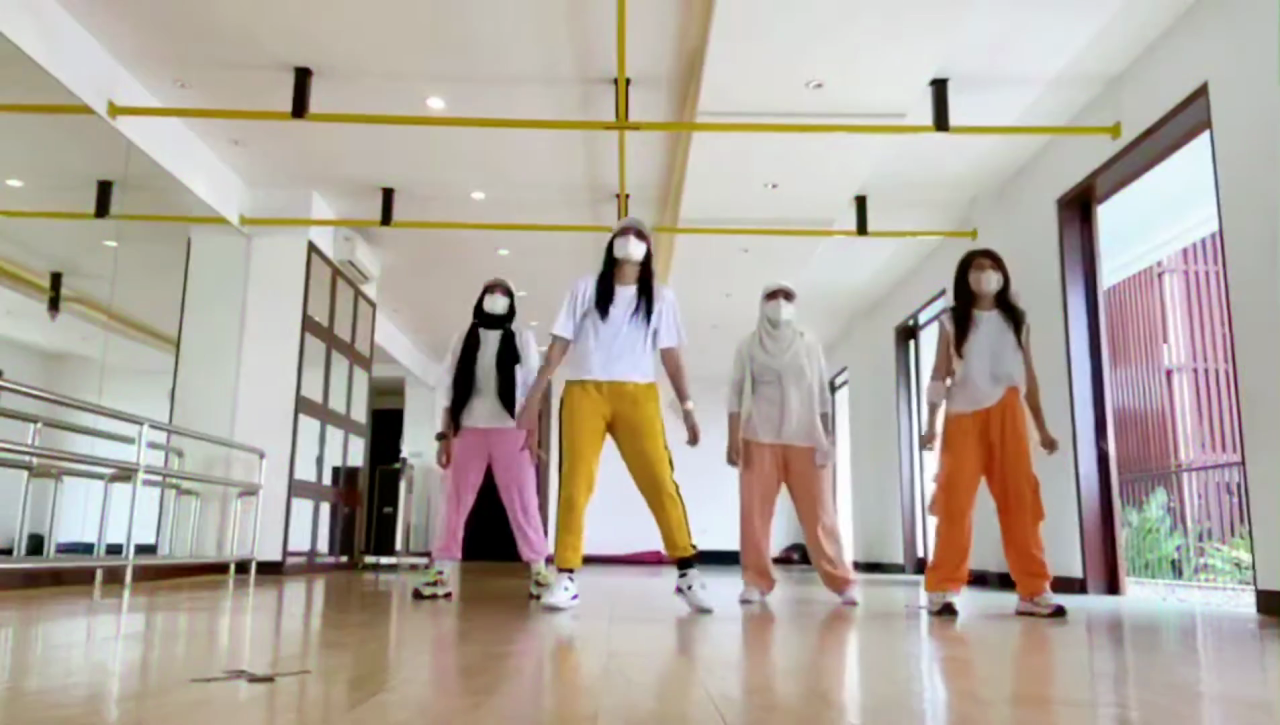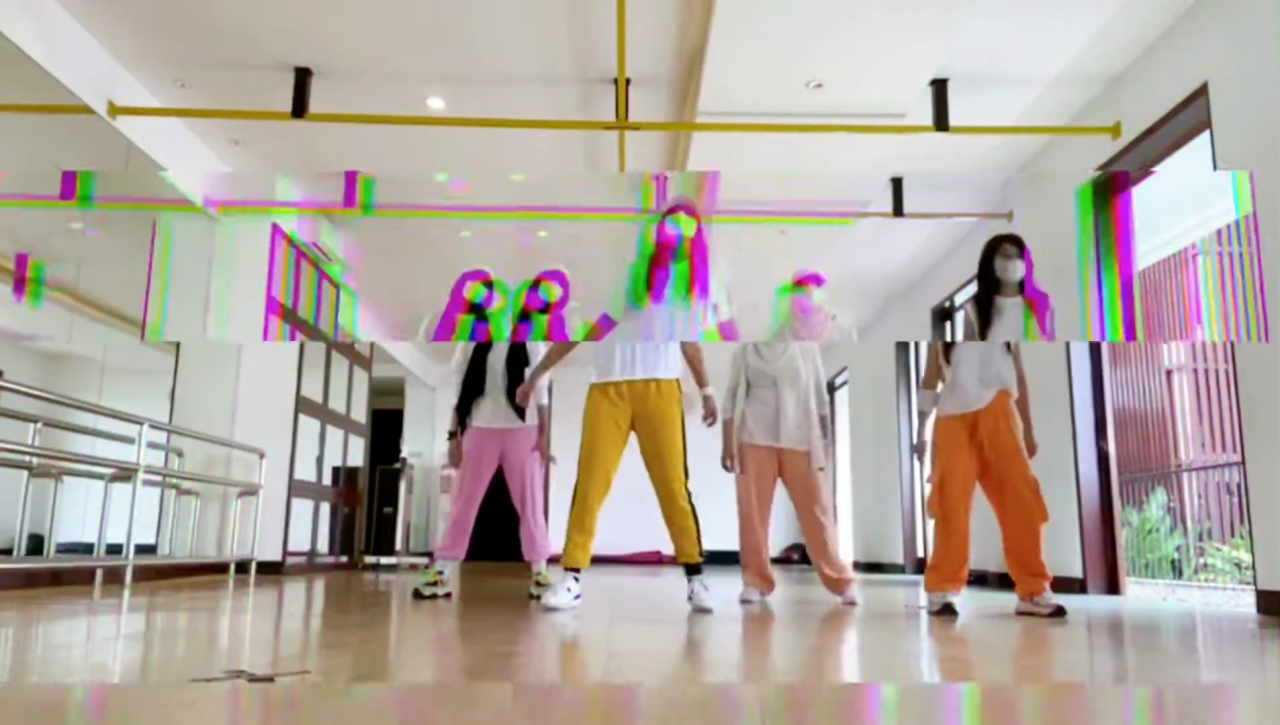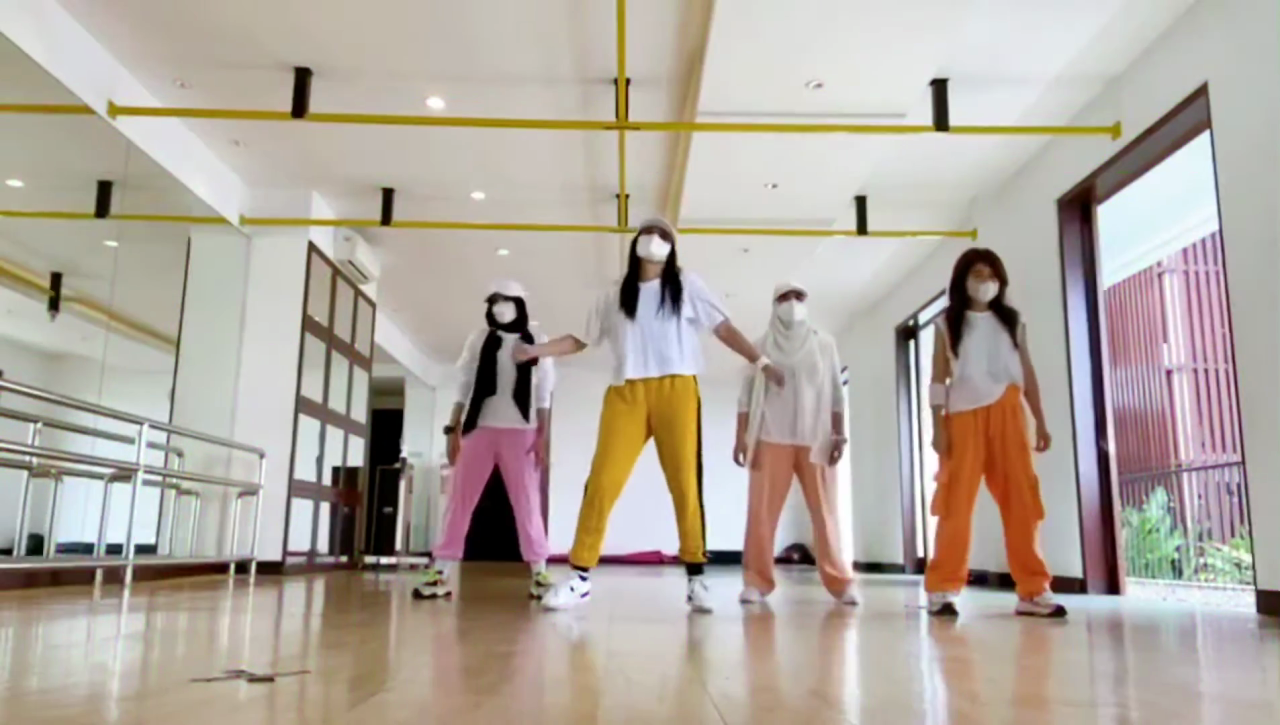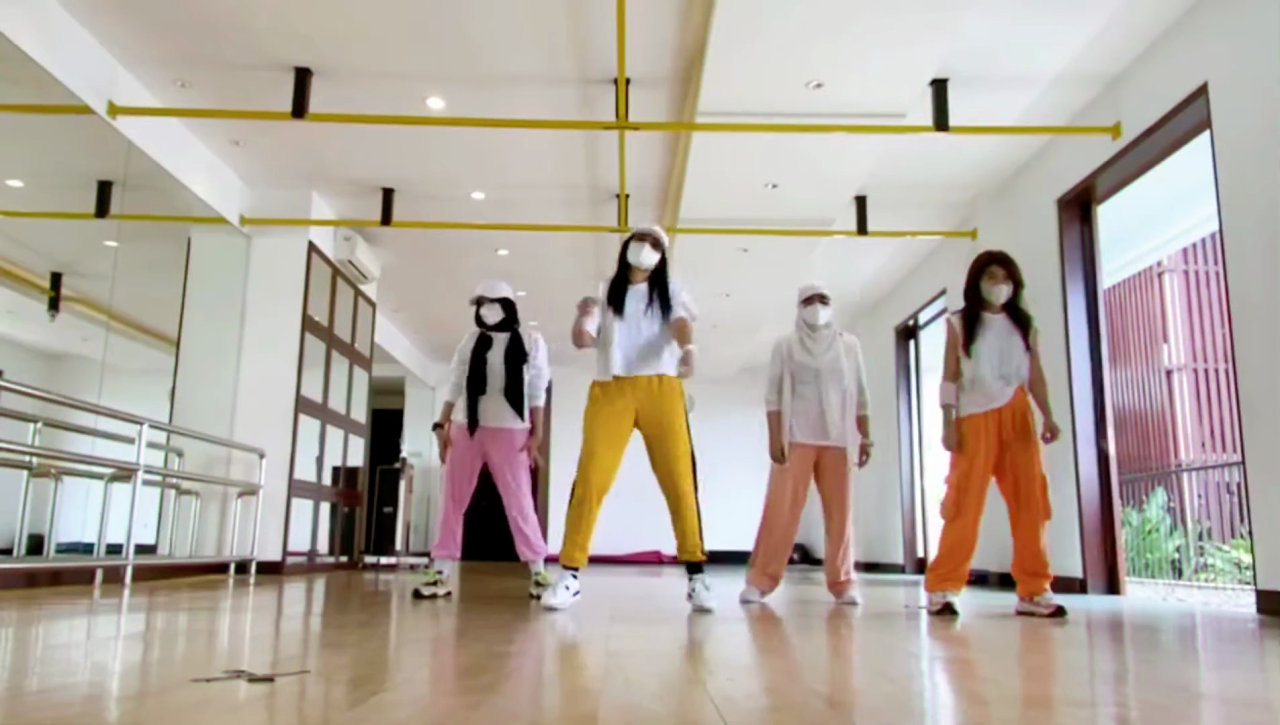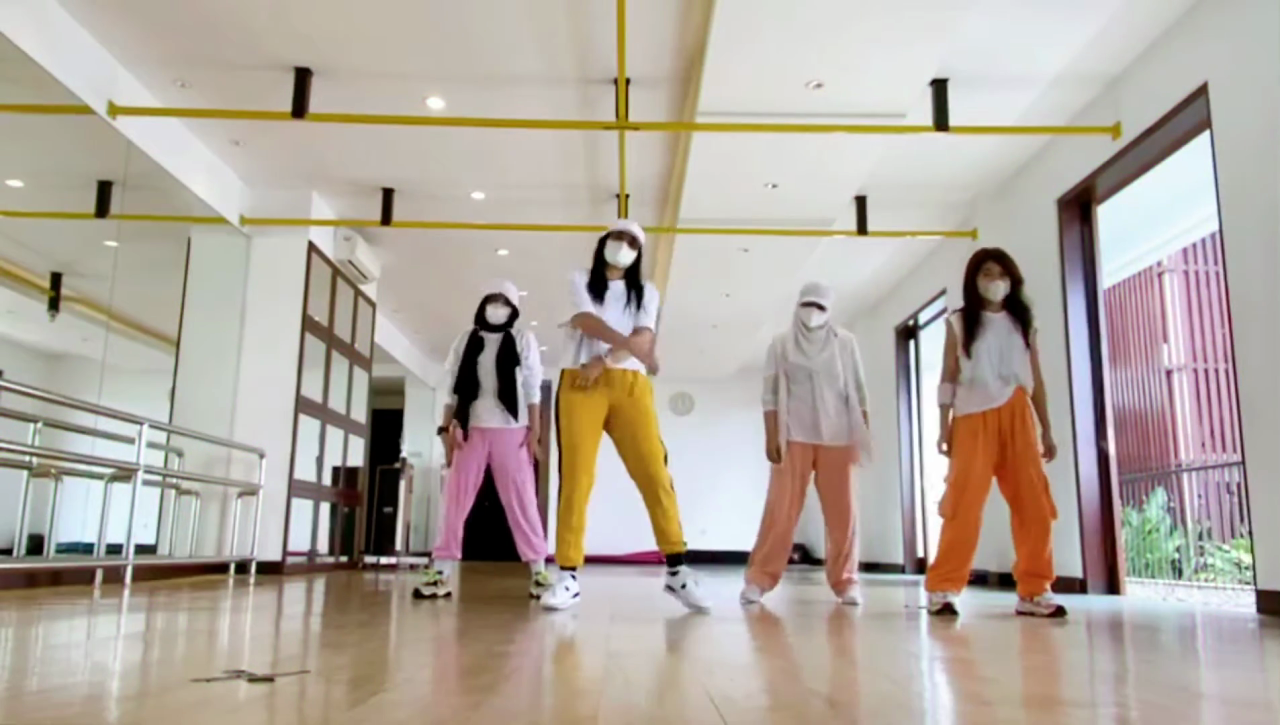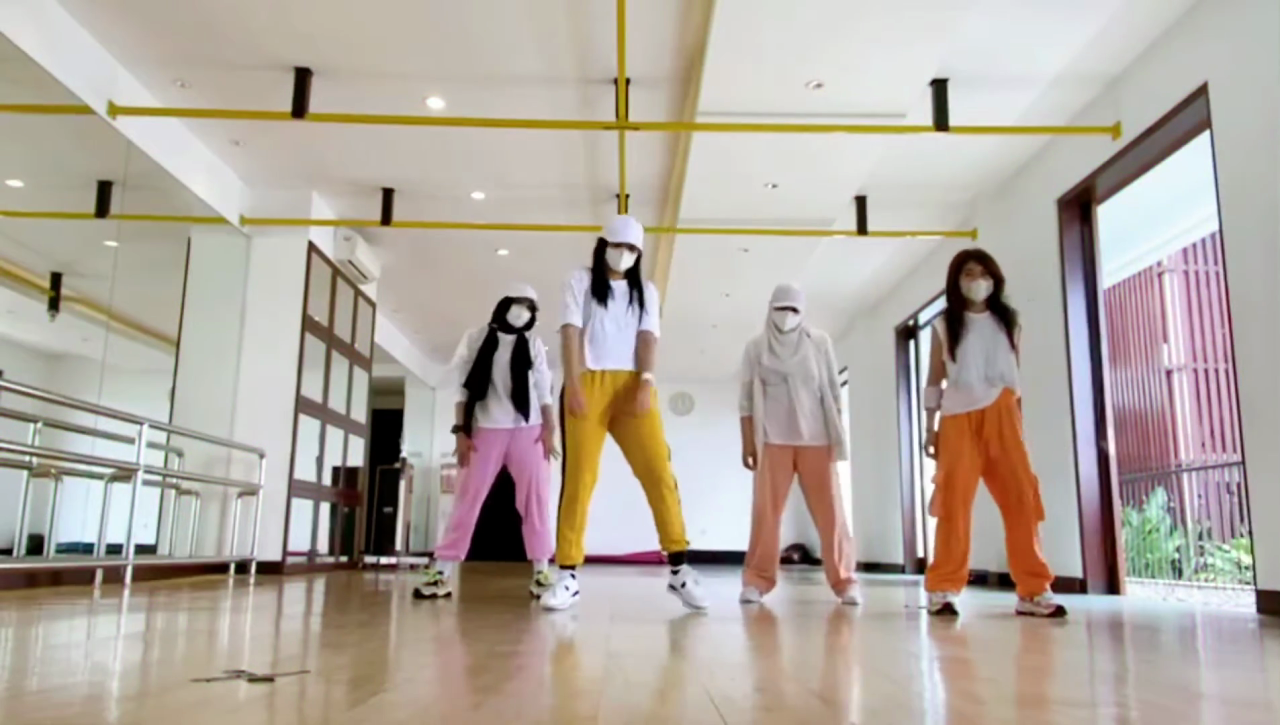
dt=0.3s
person 1, frame 1
left shoulder: (660, 296)
right shoulder: (585, 288)
left elbow: (669, 353)
right elbow: (560, 341)
left wrist: (687, 407)
right wrist: (535, 392)
left hip: (638, 395)
right hip: (586, 393)
left knee: (660, 481)
right knee: (575, 484)
left ankle: (687, 575)
right ankle: (566, 579)
person 1, frame 2
left shoulder: (674, 287)
left elbow: (688, 343)
right elbow: (569, 335)
left wrist: (707, 391)
right wrist: (536, 375)
left hip: (660, 392)
right hip: (607, 392)
left knee: (673, 485)
right knee: (590, 483)
left ankle: (695, 578)
right ankle: (571, 579)
person 1, frame 3
left shoulder: (687, 286)
right shoulder: (614, 295)
left elbow: (722, 327)
right elbow: (580, 339)
left wrist: (761, 362)
right wrist: (537, 350)
left hip: (676, 391)
right hip: (625, 394)
left knee: (685, 484)
right knee: (602, 482)
left ankle: (695, 579)
right ankle: (579, 576)
person 1, frame 4
left shoulder: (671, 289)
right shoulder: (605, 292)
left elbow: (682, 323)
right elbow: (580, 340)
left wrist: (687, 349)
right wrist: (583, 318)
left hip: (661, 389)
right hip: (609, 391)
left knee: (680, 483)
right knee: (590, 481)
left ankle: (696, 577)
right ankle: (569, 574)
person 1, frame 5
left shoulder: (646, 291)
right shoulder: (581, 280)
left elbow: (645, 335)
right elbow: (585, 322)
left wrist: (607, 358)
right wrist: (633, 349)
left hip: (629, 384)
right hip: (580, 385)
left knee: (654, 472)
right knee: (575, 478)
left ankle: (677, 569)
right ankle: (568, 576)
person 1, frame 6
left shoulder: (645, 289)
right shoulder: (580, 281)
left elbow: (648, 337)
right elbow: (570, 331)
left wrist: (645, 381)
right wrist: (573, 380)
left hip: (634, 387)
right hip: (588, 384)
left knee: (659, 473)
right knee: (578, 478)
left ankle: (680, 570)
right ankle: (567, 576)
person 2, frame 1
left shoulder: (1016, 321)
right shoulder: (952, 322)
left elbow: (1028, 377)
right elbow: (939, 376)
left wrist: (1042, 426)
right wrist: (930, 422)
left hip: (1008, 416)
right hip: (964, 417)
left knee: (1021, 499)
right knee: (955, 500)
left ankle: (1032, 589)
right ankle: (942, 587)
person 2, frame 2
left shoulder: (1017, 314)
left elbow: (1018, 376)
right elbow: (930, 380)
left wrist: (1028, 427)
right wrist: (921, 429)
left hip: (1000, 415)
right hip: (955, 419)
left knee: (1020, 500)
right knee: (951, 504)
left ankle: (1032, 590)
right ankle: (942, 588)
person 2, frame 3
left shoulder: (1012, 321)
right shoulder: (947, 323)
left elbow: (1026, 374)
right elbow: (938, 379)
left wrist: (1040, 421)
right wrist: (939, 426)
left hip: (1007, 414)
right hip: (964, 417)
left knee: (1022, 500)
right knee: (956, 502)
left ankle: (1033, 592)
right ankle: (942, 589)
person 2, frame 4
left shoulder: (1023, 324)
right shoulder: (959, 324)
left elbow: (1035, 375)
right elbow: (950, 378)
left wrist: (1048, 416)
right wrist: (948, 425)
left hip: (1017, 417)
right hip: (975, 418)
left knee: (1029, 502)
right knee: (964, 502)
left ankle: (1033, 590)
right ankle: (942, 587)
person 2, frame 5
left shoulder: (1024, 323)
right shoulder: (959, 323)
left elbow: (1035, 378)
right elbow: (948, 378)
left wrist: (1046, 429)
right wrist: (943, 426)
left hip: (1017, 417)
right hip: (973, 419)
left knee: (1034, 503)
right knee: (964, 502)
left ankle: (1034, 590)
right ankle: (943, 587)
person 2, frame 6
left shoulder: (1007, 322)
right shoulder: (944, 325)
left elbow: (1014, 377)
right elbow: (934, 380)
left wrist: (1019, 423)
right wrist: (929, 427)
left hip: (1002, 415)
right hip: (959, 420)
left knee: (1022, 499)
right knee: (954, 503)
left ankle: (1033, 590)
right ankle: (942, 588)
person 3, frame 1
left shoulder: (810, 346)
right shoulder: (748, 347)
left elbow: (823, 396)
right elbow: (736, 396)
left wrist: (827, 438)
right wrist: (733, 439)
left hip: (804, 439)
right hip: (759, 438)
left knee: (818, 510)
right knee: (755, 510)
left ankle: (839, 579)
right ankle: (756, 580)
person 3, frame 2
left shoulder: (807, 347)
right shoulder: (744, 352)
left elbow: (820, 396)
right elbow: (732, 401)
left wrist: (825, 441)
right wrist: (727, 443)
left hip: (801, 441)
right hip: (755, 441)
left knee: (815, 510)
right knee: (753, 511)
left ankle: (839, 580)
right ankle: (756, 581)
person 3, frame 3
left shoulder: (823, 343)
right shoulder: (762, 346)
left elbow: (835, 392)
right elbow: (748, 395)
left wrist: (838, 434)
right wrist: (741, 437)
left hip: (815, 439)
right hip: (771, 438)
left knee: (825, 511)
right knee: (761, 510)
left ankle: (840, 581)
right ankle: (757, 581)
person 3, frame 4
left shoulder: (848, 345)
right shoulder: (785, 346)
left elbow: (859, 394)
right elbow: (773, 395)
left wrist: (865, 437)
right wrist: (774, 437)
left hip: (838, 440)
right hip: (796, 438)
left knee: (840, 512)
right knee: (781, 509)
left ankle: (842, 581)
right ankle: (759, 579)
person 3, frame 5
left shoulder: (845, 342)
right shoulder: (780, 345)
left elbow: (858, 391)
right elbow: (770, 394)
left wrist: (866, 433)
right wrist: (771, 436)
left hip: (837, 439)
right hip: (793, 437)
left knee: (842, 511)
right knee: (781, 509)
left ankle: (844, 580)
right ankle: (759, 578)
person 3, frame 6
left shoulder: (819, 342)
right shoulder: (756, 348)
left elbow: (832, 390)
right elbow: (747, 398)
left wrist: (837, 433)
right wrist: (747, 440)
left hip: (815, 439)
right hip: (771, 440)
left knee: (829, 509)
right knee: (766, 510)
left ankle: (844, 580)
right ankle: (757, 580)
person 4, frame 1
left shoulder: (521, 338)
right shoulder: (465, 339)
left elbow: (530, 388)
right elbow: (452, 390)
left wrist: (533, 431)
right wrist: (444, 435)
left hip: (510, 429)
right hip: (469, 429)
left knee: (522, 500)
right knee: (456, 500)
left ankle: (539, 570)
right ankle: (442, 572)
person 4, frame 2
left shoulder: (531, 347)
right shoulder: (475, 343)
left elbow: (541, 393)
right elbow: (462, 390)
left wrist: (546, 436)
right wrist: (455, 433)
left hip: (521, 432)
right hip: (480, 430)
left knee: (531, 505)
right knee: (464, 503)
left ankle: (539, 573)
right ankle: (442, 572)
person 4, frame 3
left shoulder: (535, 344)
right shoulder: (480, 340)
left elbow: (543, 394)
right elbow: (464, 386)
left wrist: (541, 435)
right wrist: (453, 429)
left hip: (520, 431)
right hip: (479, 428)
left knee: (527, 503)
right knee: (460, 499)
left ankle: (538, 573)
right ankle: (442, 571)
person 4, frame 4
left shoulder: (531, 342)
right shoulder: (472, 341)
left elbow: (537, 392)
right elbow: (455, 385)
left wrist: (536, 433)
right wrist: (442, 425)
left hip: (510, 430)
right hip: (466, 427)
left knee: (519, 500)
right knee: (453, 499)
left ankle: (538, 571)
right ankle: (441, 572)
person 4, frame 5
left shoulder: (523, 340)
right shoulder: (466, 340)
left elbow: (532, 389)
right elbow: (453, 388)
left wrist: (534, 430)
right wrist: (446, 428)
left hip: (511, 430)
right hip: (469, 430)
left knee: (521, 499)
right knee: (456, 500)
left ankle: (539, 571)
right ankle: (441, 572)
person 4, frame 6
left shoulder: (533, 344)
right shoulder: (477, 338)
left elbow: (543, 389)
right elbow: (463, 387)
left wrist: (549, 427)
right wrist: (460, 429)
left hip: (527, 429)
right hip: (485, 429)
left knee: (536, 497)
right knee: (468, 497)
left ankle: (540, 571)
right ankle: (442, 571)
